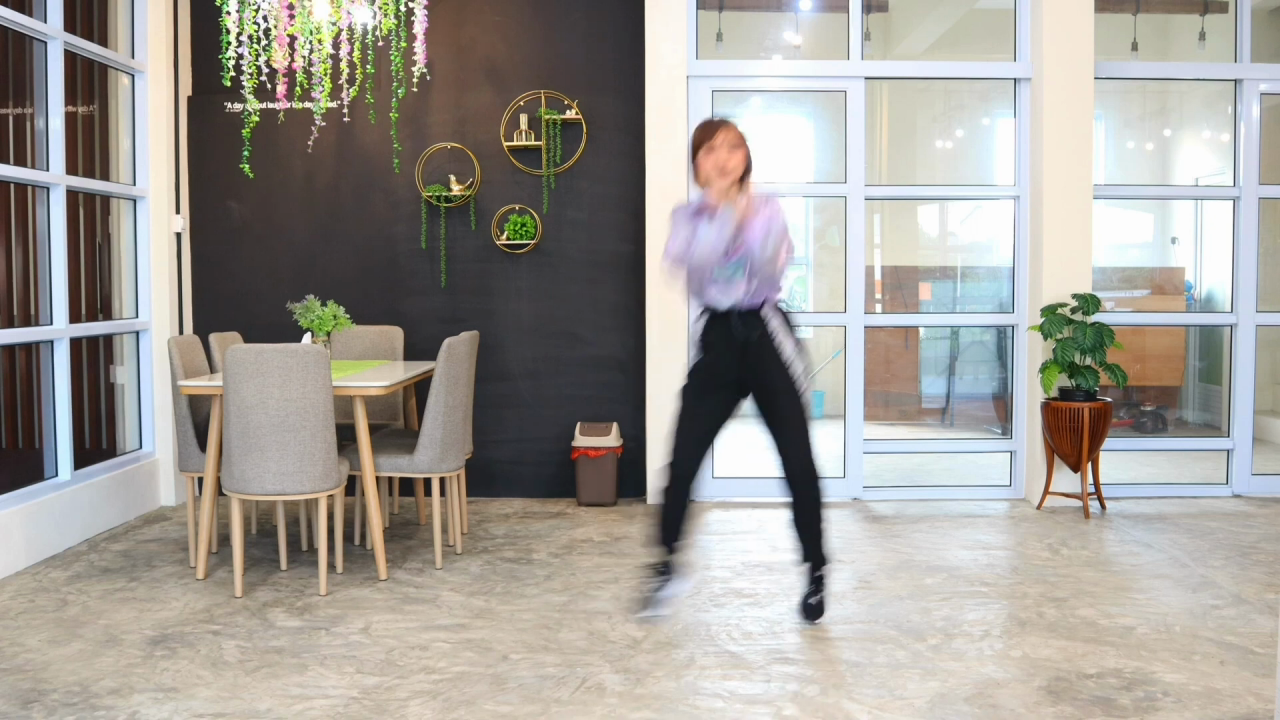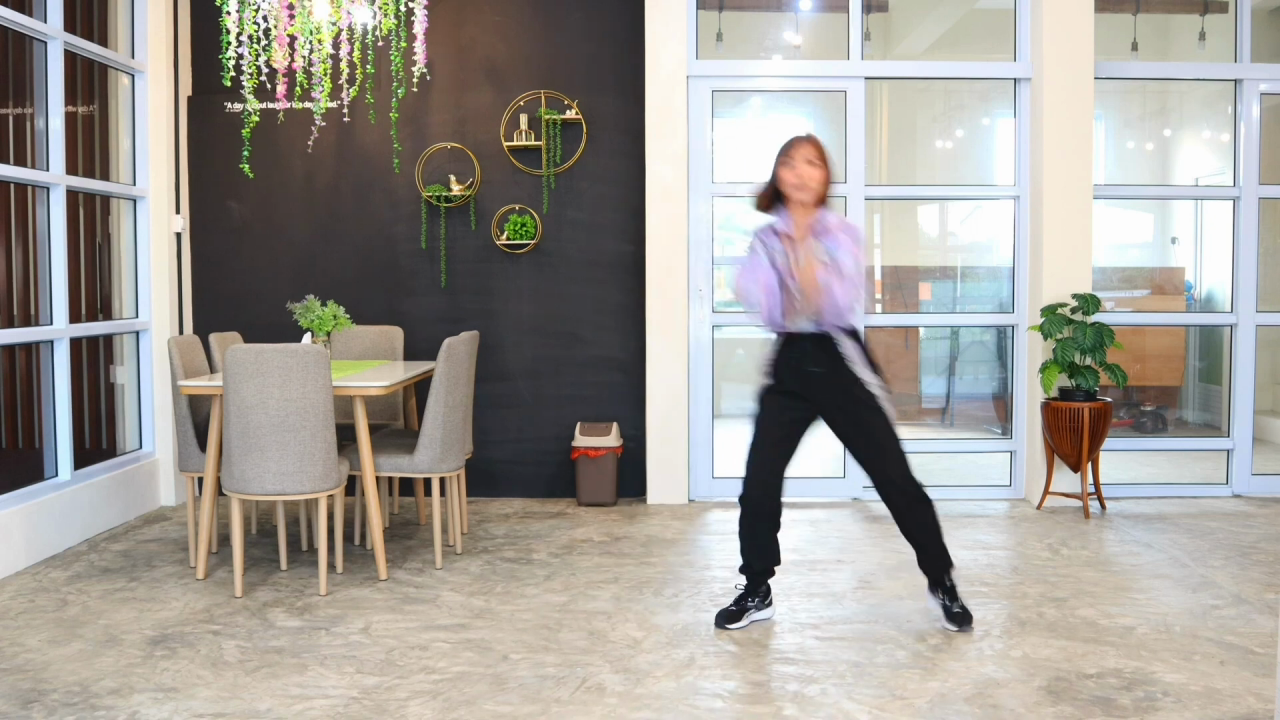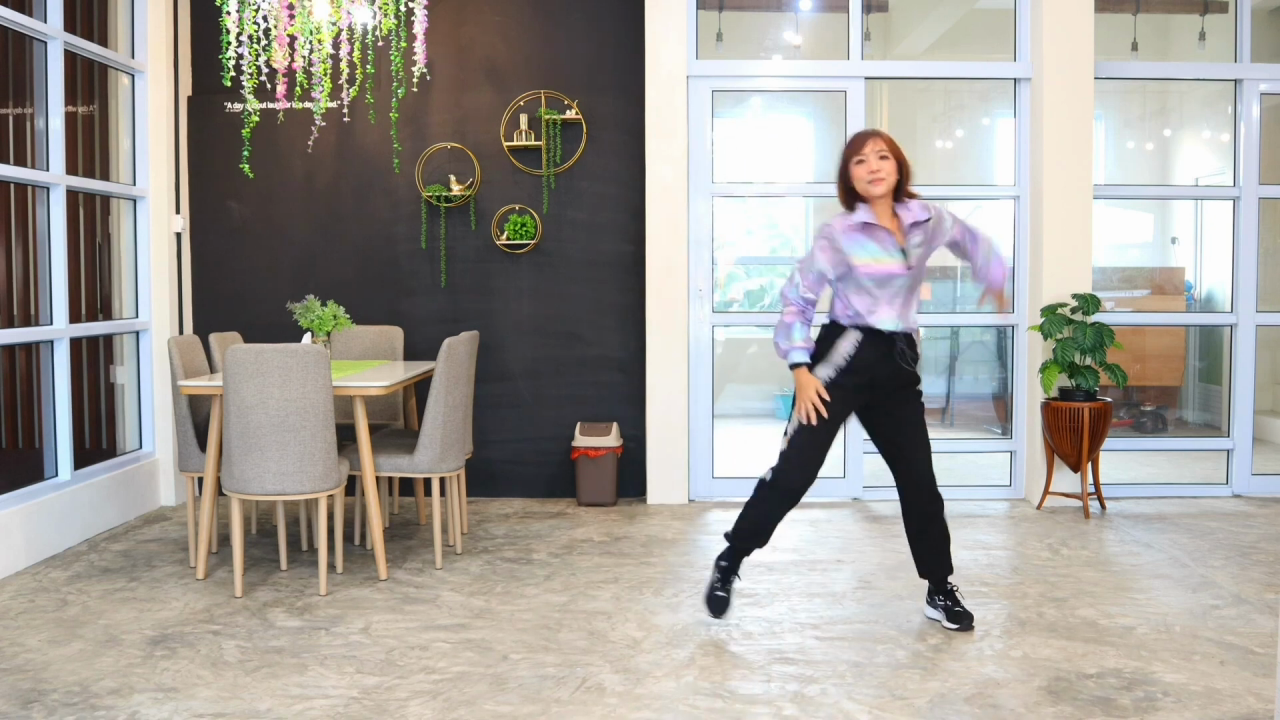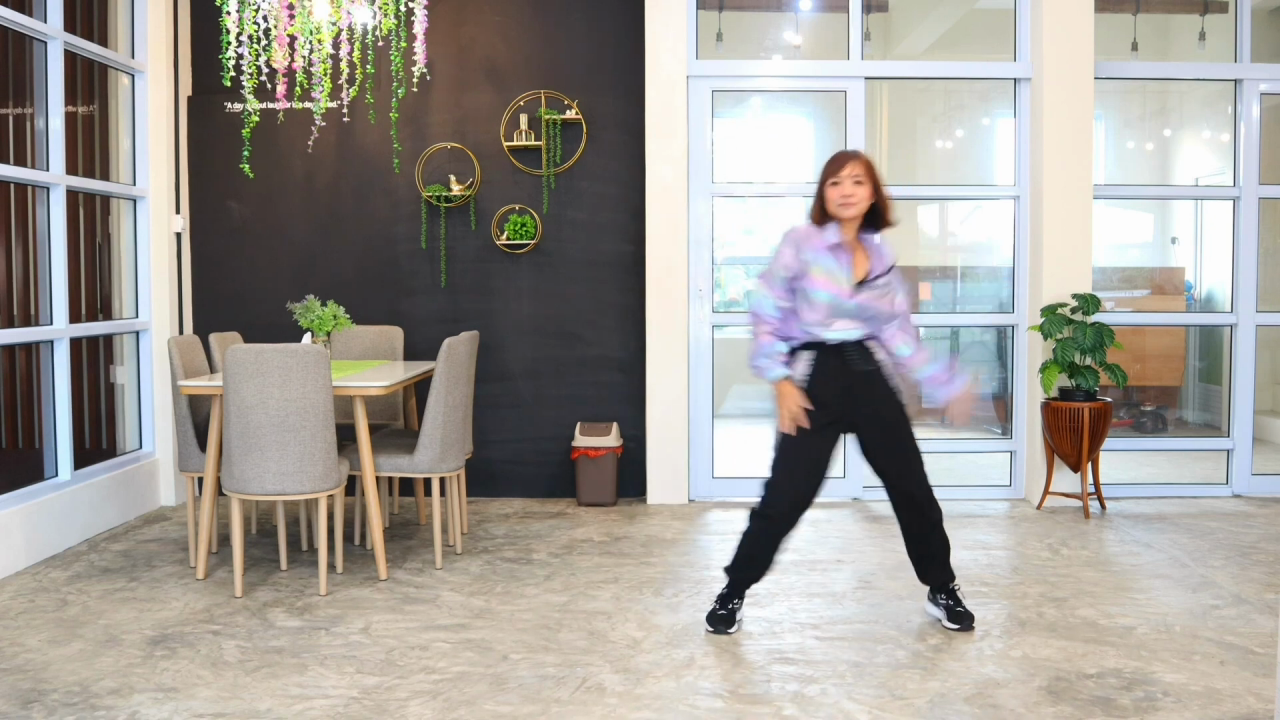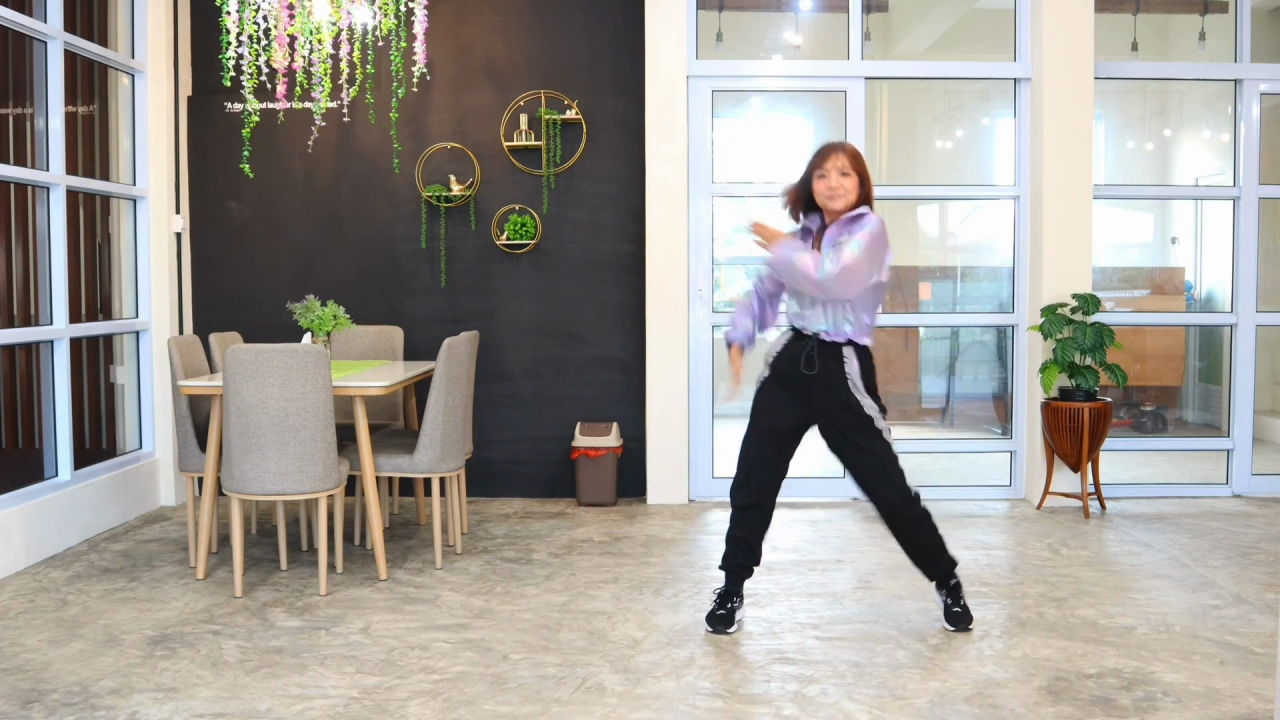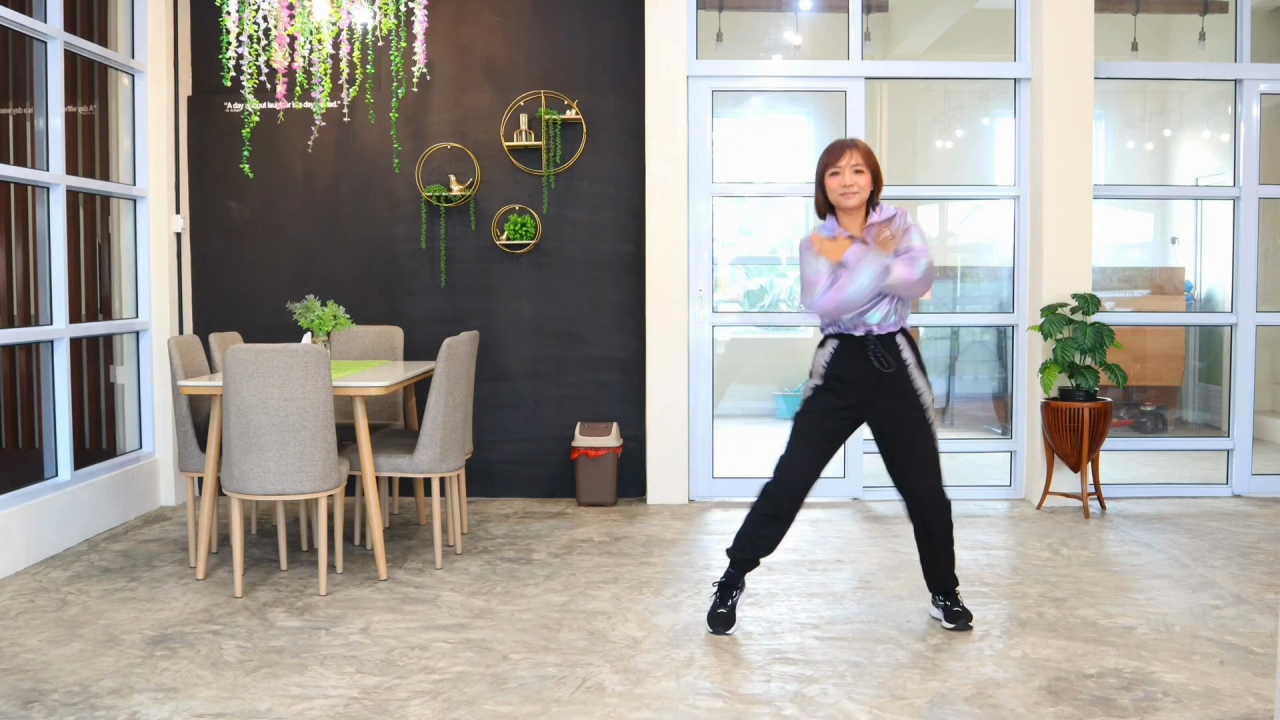
dt=0.3s
person 1, frame 1
left shoulder: (765, 209)
right shoulder: (687, 217)
left elbow: (772, 257)
right elbow: (686, 254)
left wrist: (743, 210)
right wrist: (725, 218)
left hip: (768, 340)
right hip: (718, 342)
left knee: (799, 463)
right knee: (684, 461)
left ankle: (815, 573)
right ankle: (668, 565)
person 1, frame 2
left shoulder: (840, 231)
right shoulder: (764, 238)
left elbow: (846, 302)
right elbow: (753, 293)
left wrist: (814, 285)
right wrist: (790, 294)
left hip: (843, 363)
right hip: (794, 360)
left knee: (896, 481)
right knee: (760, 483)
left ankle: (942, 585)
right ankle: (756, 591)
person 1, frame 3
left shoulder: (924, 218)
right shoulder: (839, 233)
left elbow: (964, 237)
right elbow: (797, 298)
left wrist: (994, 276)
right wrist: (800, 368)
left hip: (898, 364)
right hip: (847, 359)
left knee: (919, 482)
right knee: (793, 472)
left ankle: (939, 590)
right ankle: (729, 563)
person 1, frame 4
left shoulder: (884, 258)
right shoulder: (800, 244)
left elbow: (897, 332)
right elbow: (766, 314)
left wrist: (946, 382)
right wrist: (782, 380)
left hip: (869, 380)
right hip: (811, 380)
left knee: (913, 489)
right knee: (788, 497)
left ankle: (941, 589)
right ankle: (734, 591)
person 1, frame 5
left shoulder: (868, 228)
right shoulder: (802, 234)
left elbow: (826, 280)
right elbow: (765, 292)
left wrist: (780, 249)
right wrist: (739, 341)
left hip: (844, 371)
right hip: (790, 364)
left knee: (888, 489)
right knee: (753, 481)
left ankle: (946, 582)
right ankle: (732, 589)
person 1, frame 6
left shoulder: (897, 222)
right shoulder: (817, 242)
left elbow: (914, 279)
right elbow: (827, 304)
left wrist: (854, 257)
right wrist: (874, 254)
left hip: (895, 363)
right hip: (840, 366)
left knee: (924, 486)
right knee: (790, 479)
left ankle: (943, 591)
right ankle: (733, 580)
